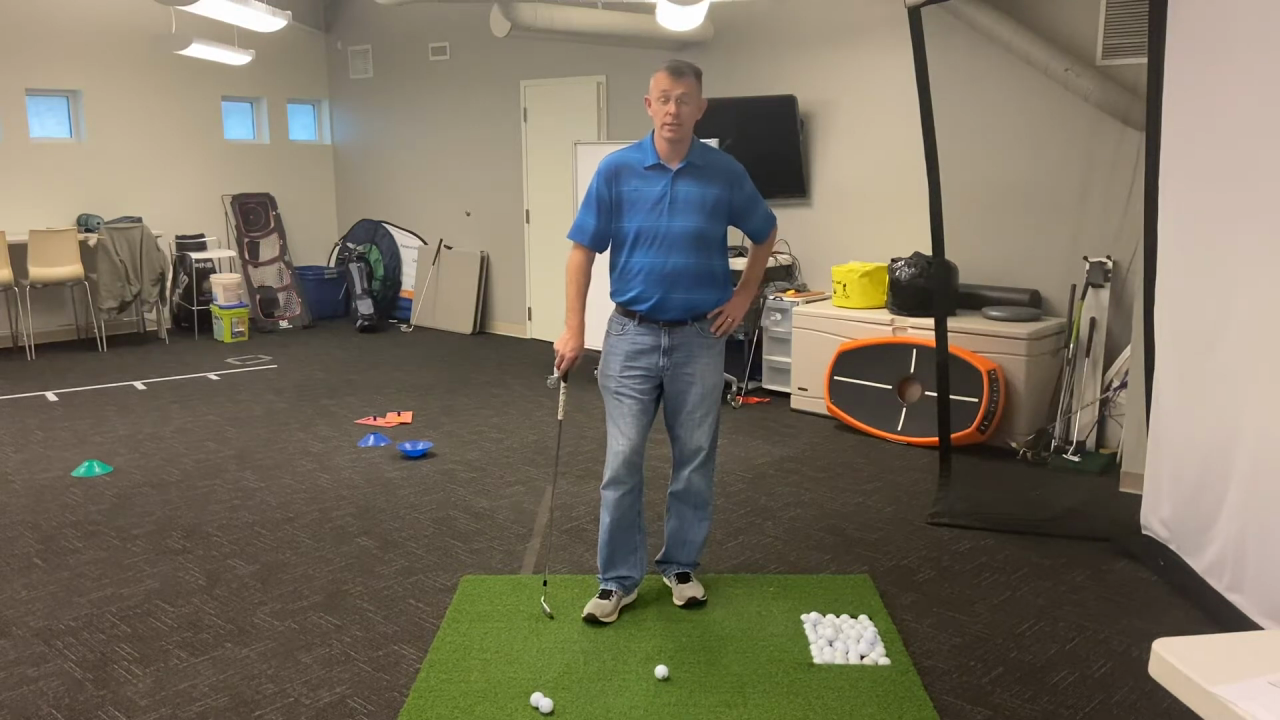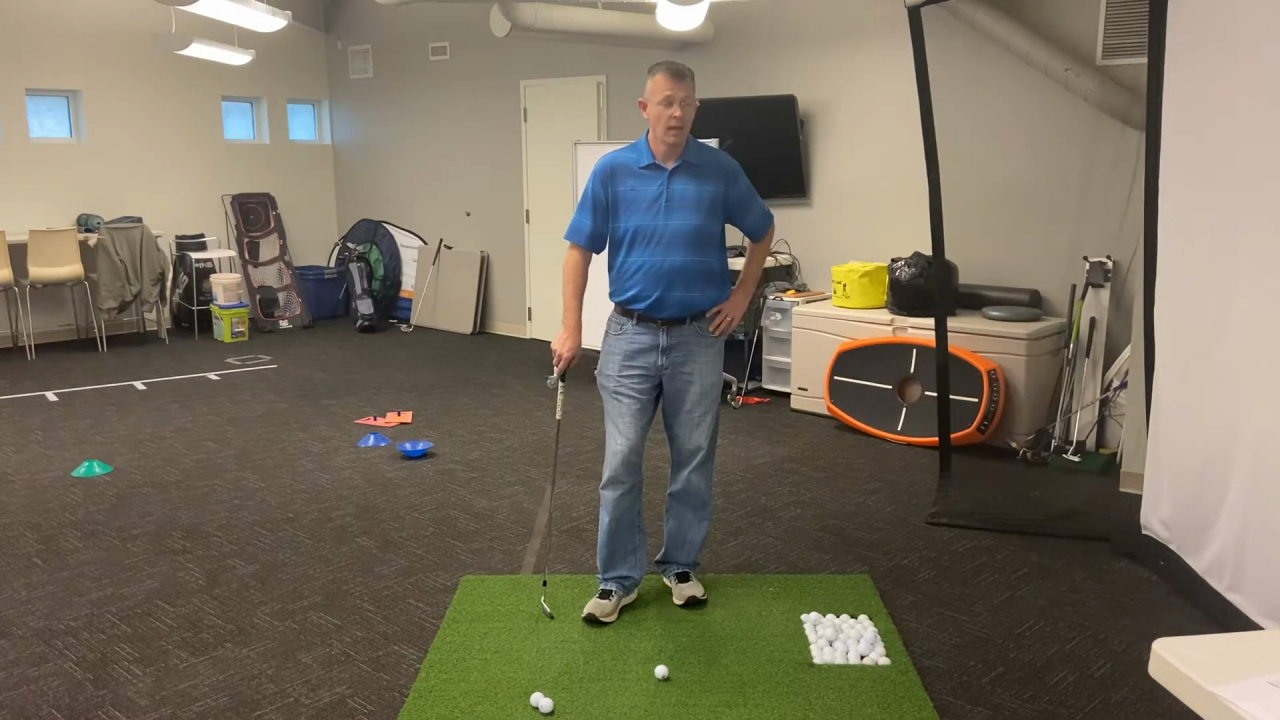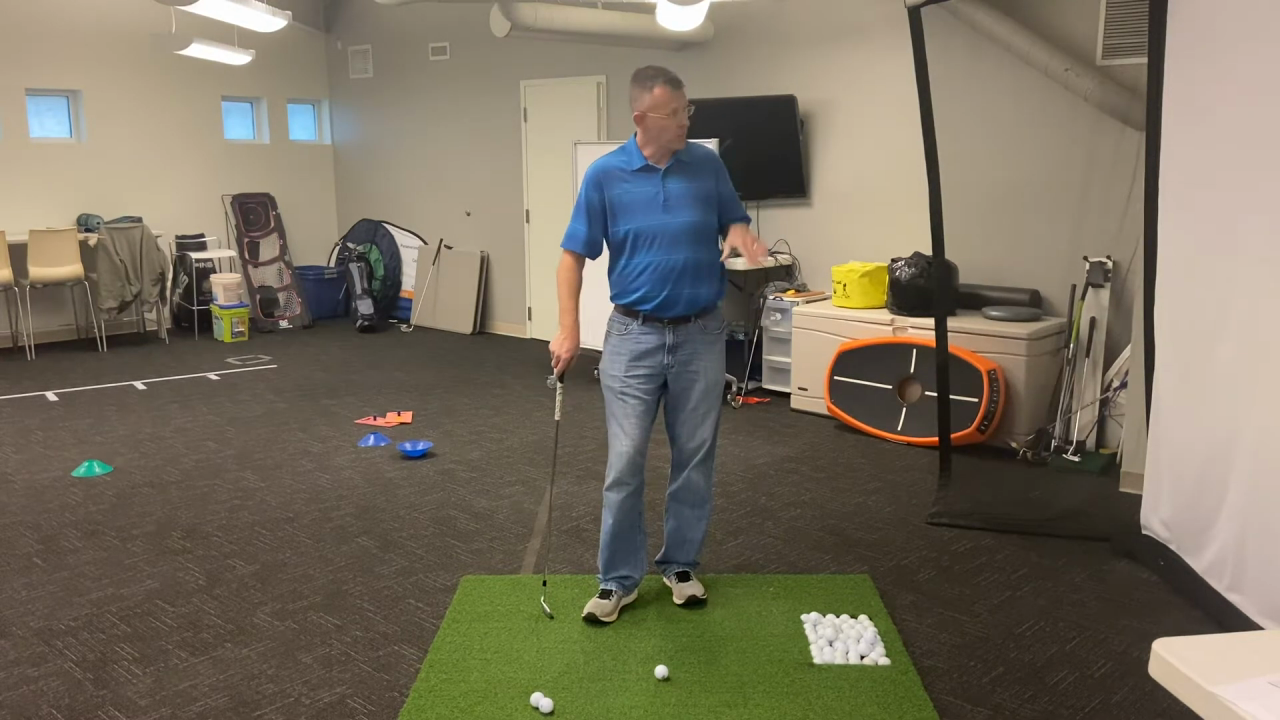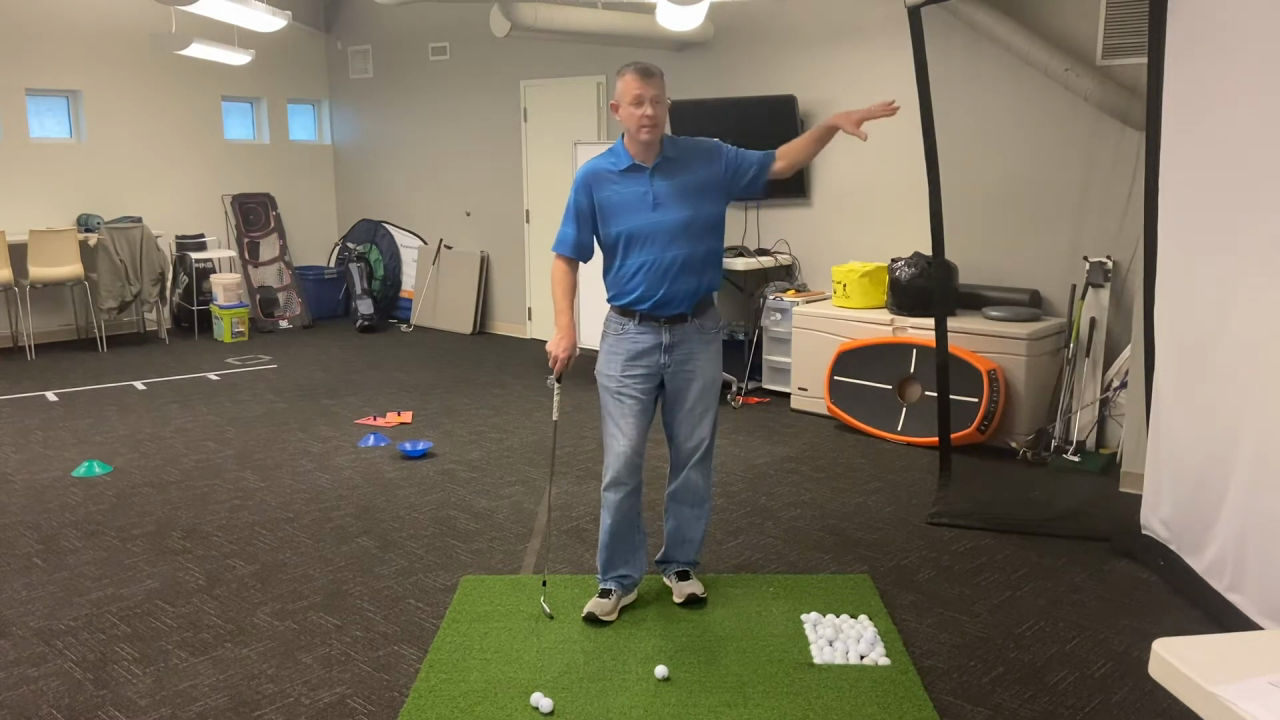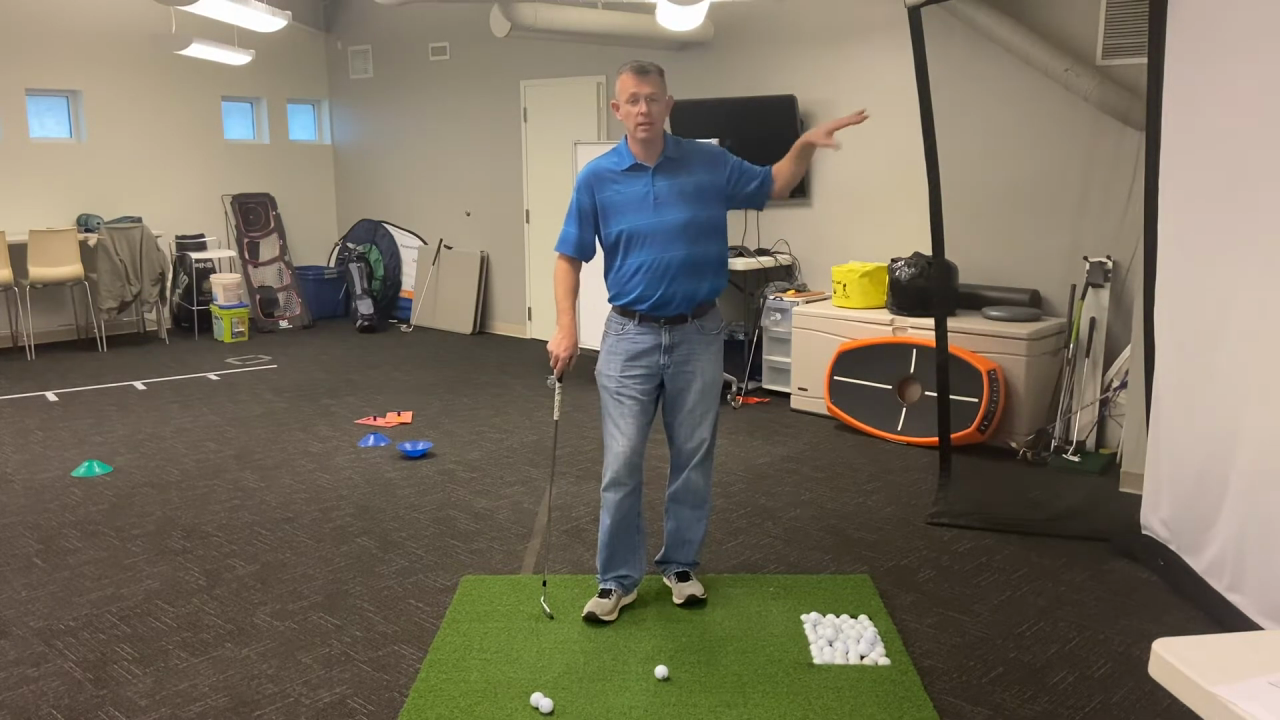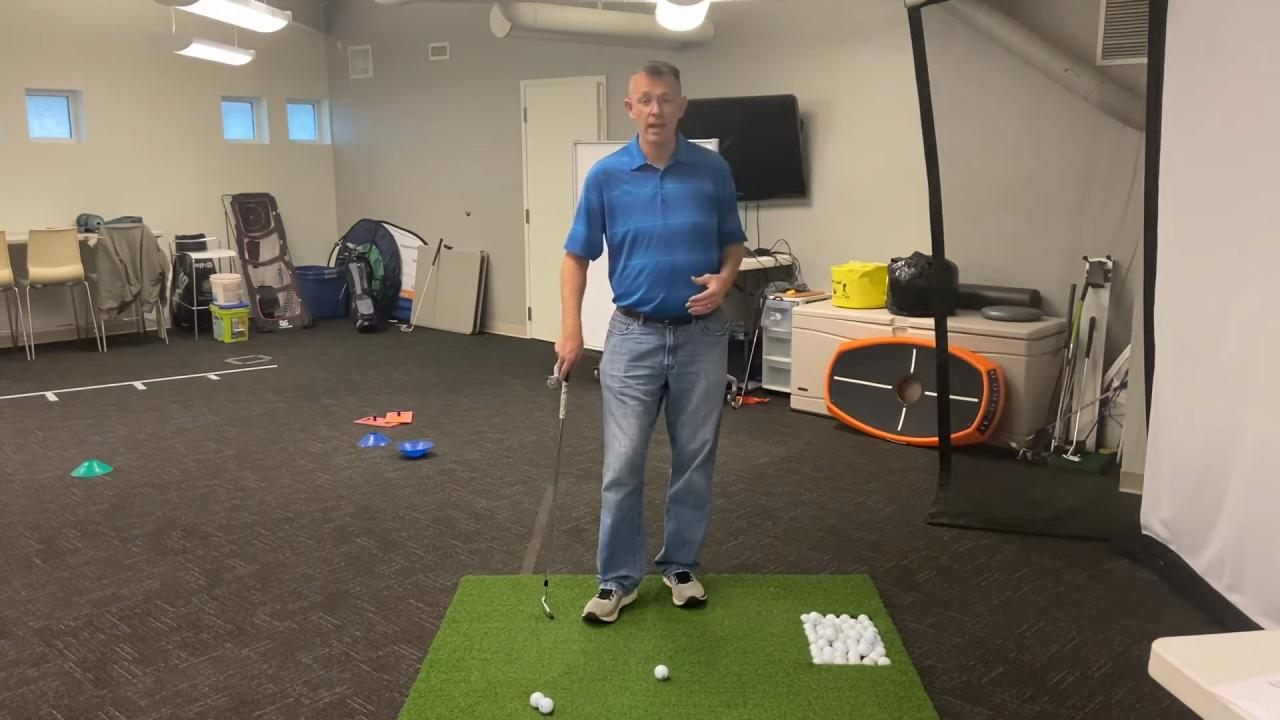
dt=0.5s
person 1, frame 1
left shoulder: (725, 172)
right shoulder: (616, 169)
left elbow: (765, 234)
right elbow: (583, 250)
left wrist: (744, 297)
right wrist: (574, 329)
left hip: (699, 337)
right hip: (631, 335)
left knee: (694, 460)
right knee: (622, 461)
left ankle: (680, 565)
right ankle: (618, 578)
person 1, frame 2
left shoulder: (720, 170)
right shoulder: (612, 170)
left elbow: (763, 231)
right elbow: (580, 250)
left wrist: (742, 294)
right wrist: (570, 327)
left hip: (698, 336)
right hip: (630, 335)
left knee: (694, 460)
right knee: (622, 461)
left ankle: (680, 564)
right ankle: (618, 578)
person 1, frame 3
left shoulder: (708, 166)
right shoulder: (604, 175)
left elbow: (731, 222)
right elbow: (574, 255)
left wrist: (742, 234)
right wrist: (568, 328)
left hip: (701, 333)
right hip: (635, 334)
left knee: (695, 458)
right knee: (625, 461)
left ankle: (681, 564)
right ankle: (618, 578)
person 1, frame 4
left shoulder: (708, 159)
right shoulder: (594, 177)
left elbow: (778, 164)
right elbow: (566, 257)
left wrist: (829, 125)
right wrist: (564, 329)
left hip: (697, 331)
right hip: (630, 334)
left knee: (692, 457)
right knee: (622, 461)
left ankle: (680, 563)
right ankle: (617, 578)
person 1, frame 5
left shoulder: (709, 164)
right shoulder: (596, 177)
left elbow: (772, 188)
right elbow: (569, 256)
left wrist: (805, 142)
right wrist: (564, 328)
left hip: (700, 332)
right hip: (631, 334)
left knee: (692, 458)
right knee: (622, 463)
left ankle: (679, 564)
right ankle: (615, 578)
person 1, frame 6
left shoulder: (713, 169)
right shoulder: (606, 175)
left elbow: (733, 242)
right elbow: (577, 256)
left wrist: (724, 280)
right wrist: (571, 329)
left hip: (702, 335)
right hip: (634, 335)
left knee: (695, 460)
right knee: (623, 464)
left ankle: (680, 564)
right ankle: (618, 578)
